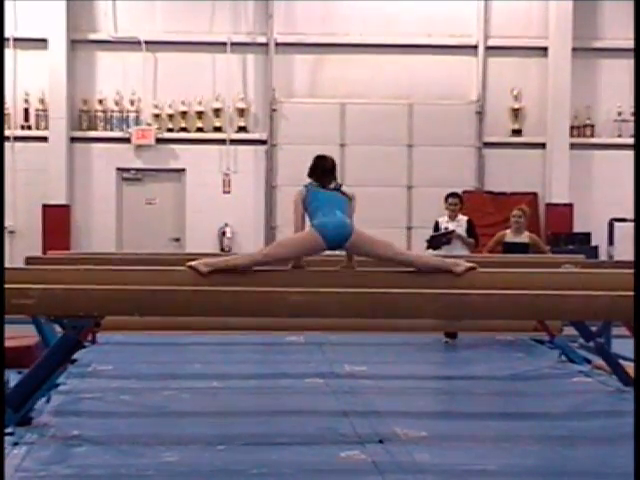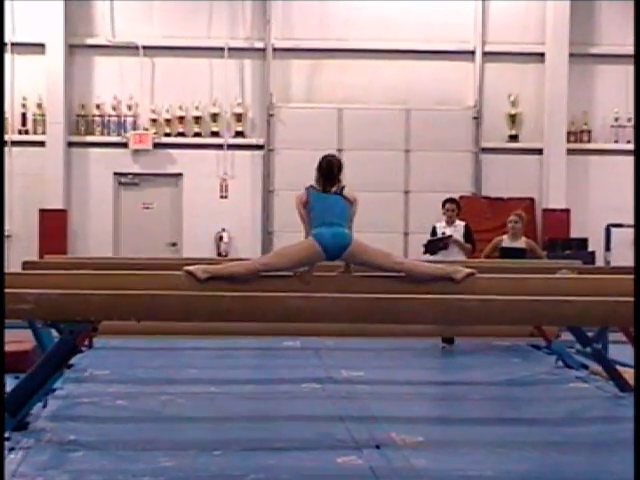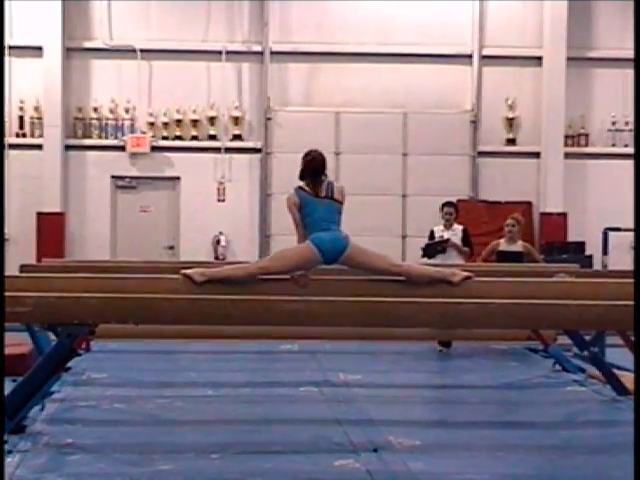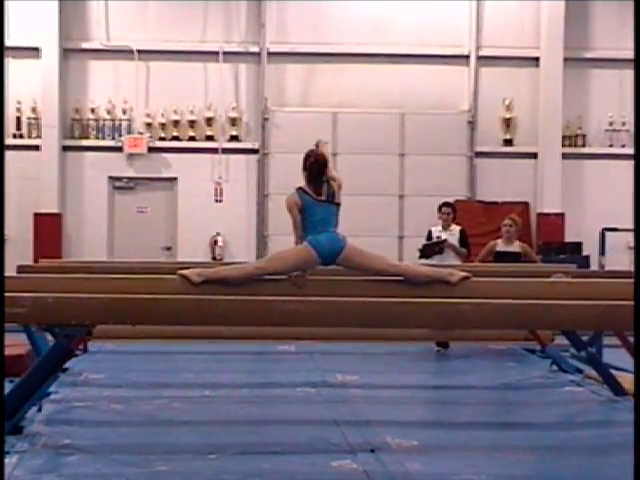
dt=0.4s
person 1, frame 1
left shoulder: (303, 193)
right shoulder: (347, 194)
left elbow: (298, 228)
left wrist: (297, 259)
right wrist: (351, 260)
left hip: (322, 232)
right hip: (344, 231)
left knee: (266, 255)
right knee: (399, 255)
left ankle: (210, 264)
right ankle: (453, 264)
person 1, frame 2
left shoulder: (304, 195)
right shoulder: (350, 196)
left wrist: (307, 263)
right wrist: (347, 263)
left hip: (320, 240)
right hip: (344, 241)
left knee: (263, 264)
right knee: (398, 264)
left ankle: (207, 270)
right ankle: (453, 271)
person 1, frame 3
left shoulder: (294, 197)
right shoulder: (338, 190)
left elbow: (301, 234)
left wrist: (302, 266)
left hip: (316, 246)
right hip: (341, 243)
left knee: (261, 267)
right knee: (395, 266)
left ankle: (204, 274)
right ankle: (451, 274)
person 1, frame 4
left shoulder: (294, 198)
right shoulder: (336, 188)
left elbow: (299, 235)
right elbow: (330, 173)
left wrist: (299, 266)
right wrist: (324, 153)
left hip: (314, 248)
right hip: (338, 245)
left knee: (257, 269)
right knee: (394, 268)
left ankle: (201, 274)
right ankle: (449, 275)
person 2, frame 1
left shoulder: (467, 221)
right shoulder: (439, 222)
left elbow: (474, 244)
right elbow: (433, 246)
left wrist: (459, 236)
left ankle: (451, 331)
right ankle: (449, 331)
person 2, frame 2
left shoulder: (464, 226)
right shoulder: (436, 227)
left elbow: (471, 249)
left wrist: (456, 241)
left ankle: (448, 337)
right ankle: (446, 337)
person 2, frame 3
left shoulder: (462, 230)
right shoulder: (434, 231)
left elbow: (469, 253)
right elbow: (428, 254)
left wrist: (455, 245)
right wrist: (437, 248)
left ankle: (445, 340)
right ankle: (443, 340)
person 2, frame 4
left shoulder: (460, 231)
right shoulder: (432, 231)
left elbow: (466, 254)
left wrist: (452, 246)
left ankle: (443, 340)
right ankle: (441, 340)
